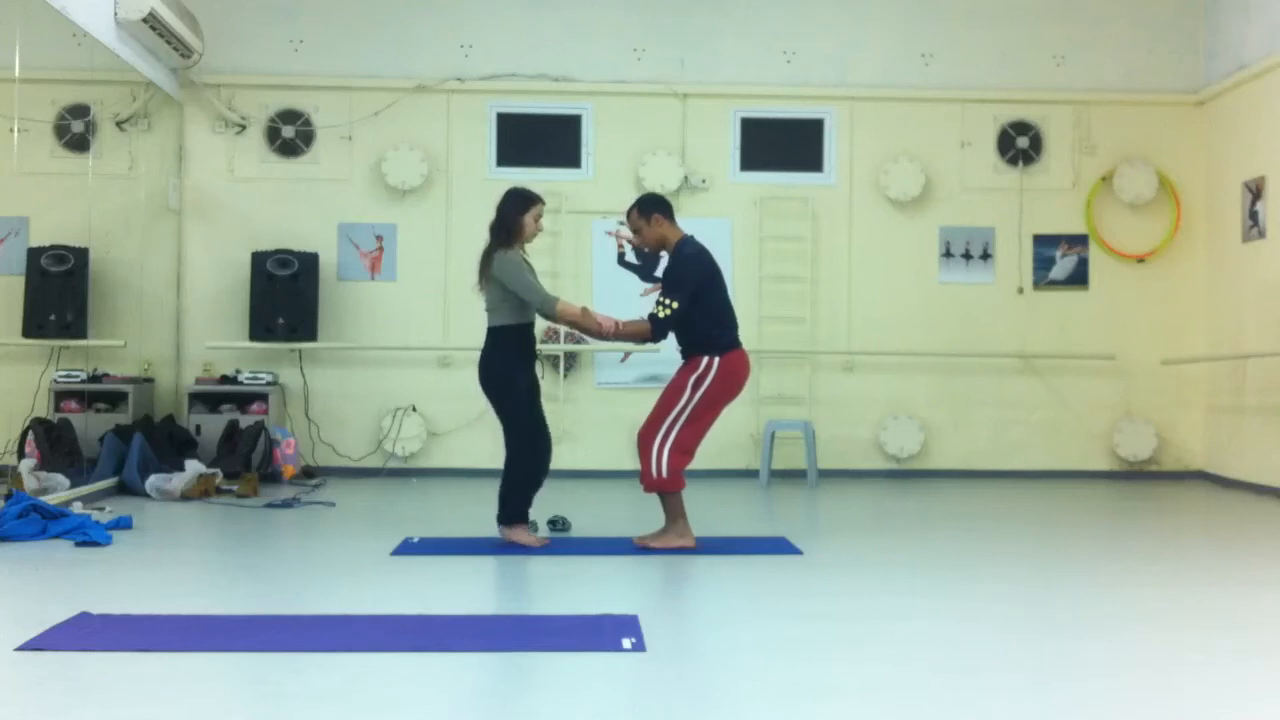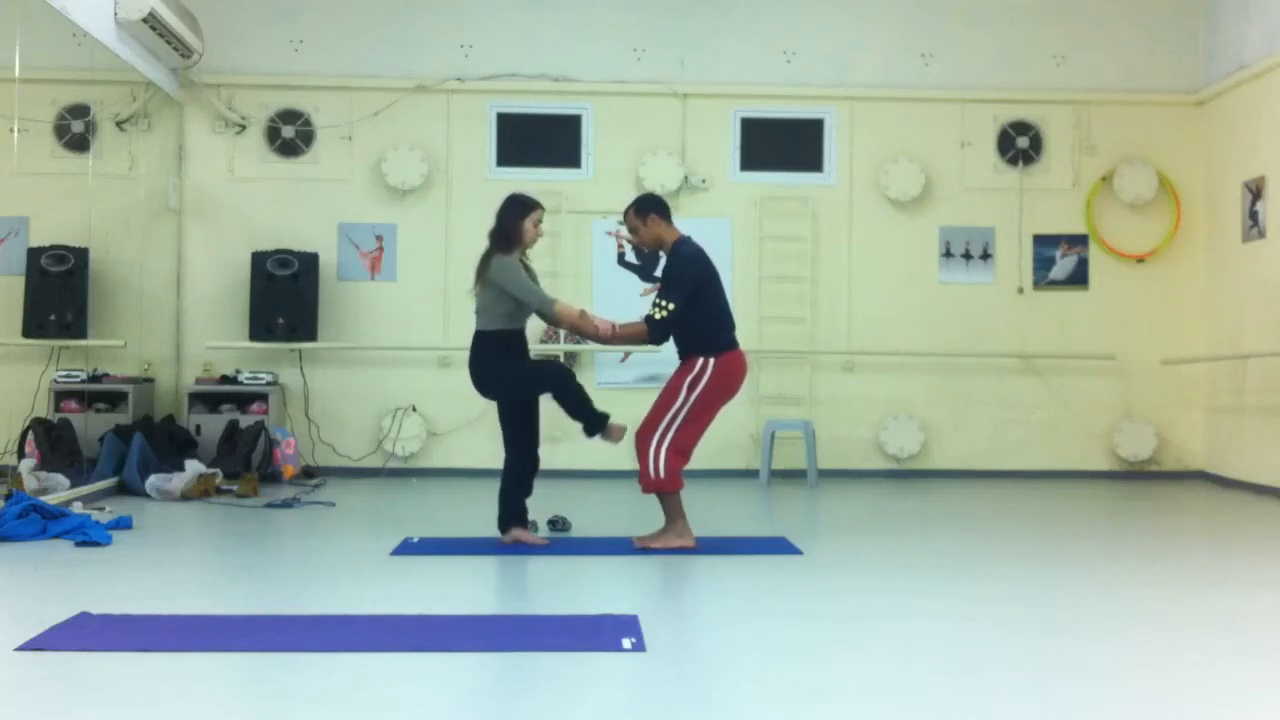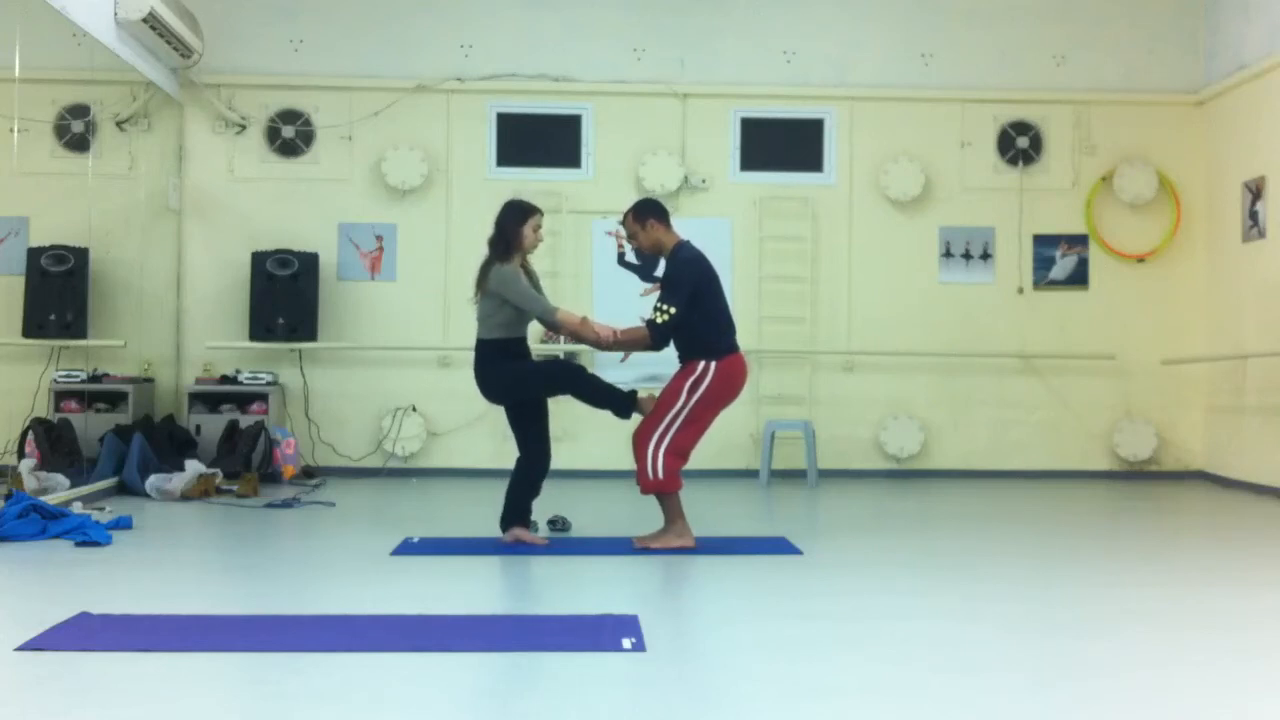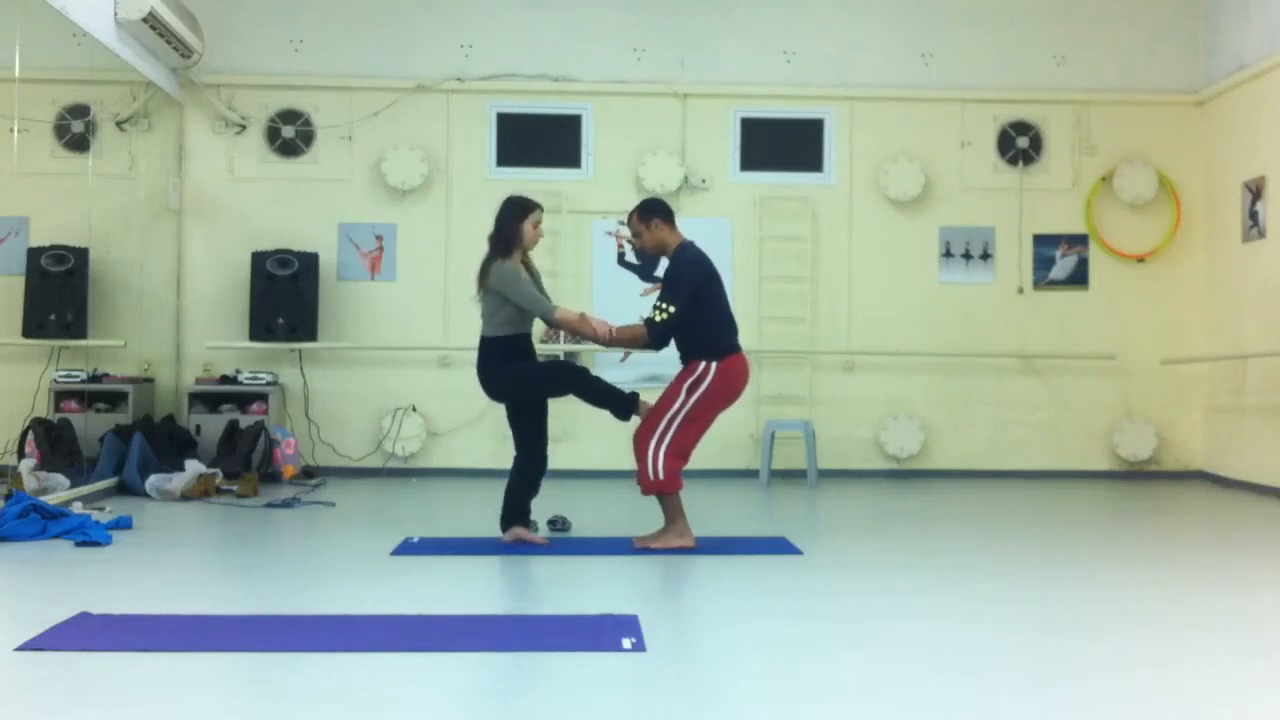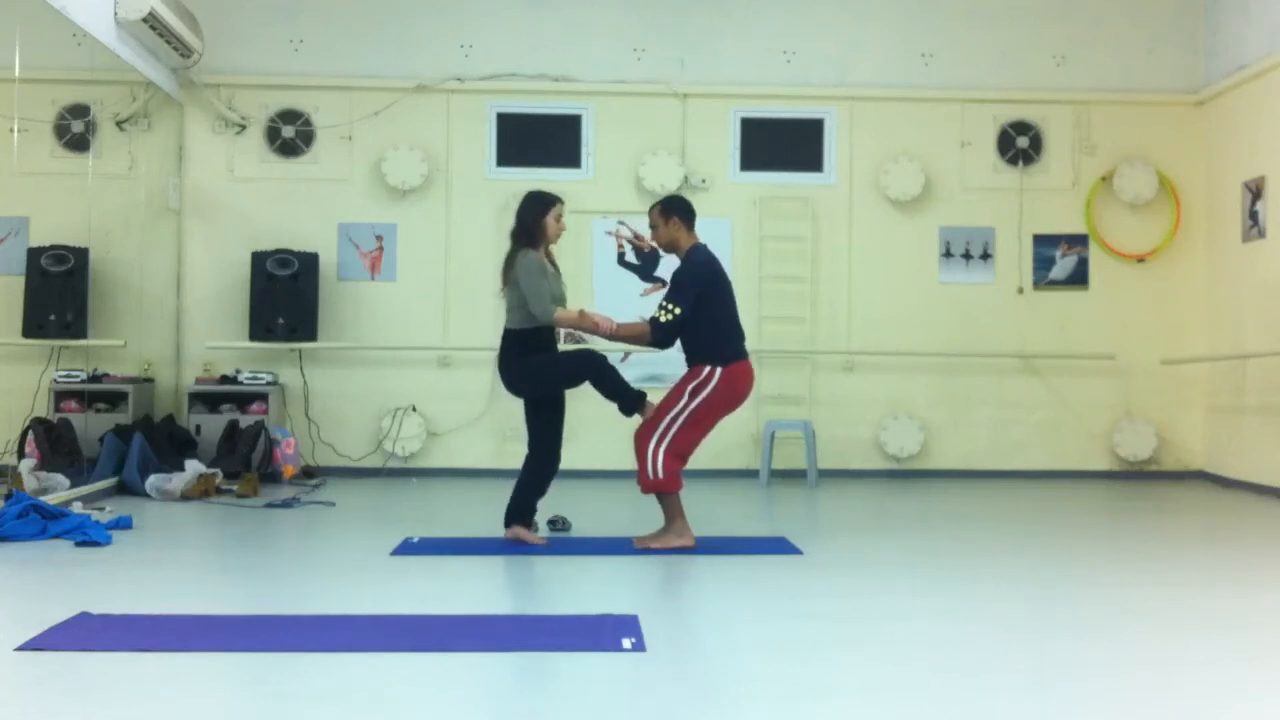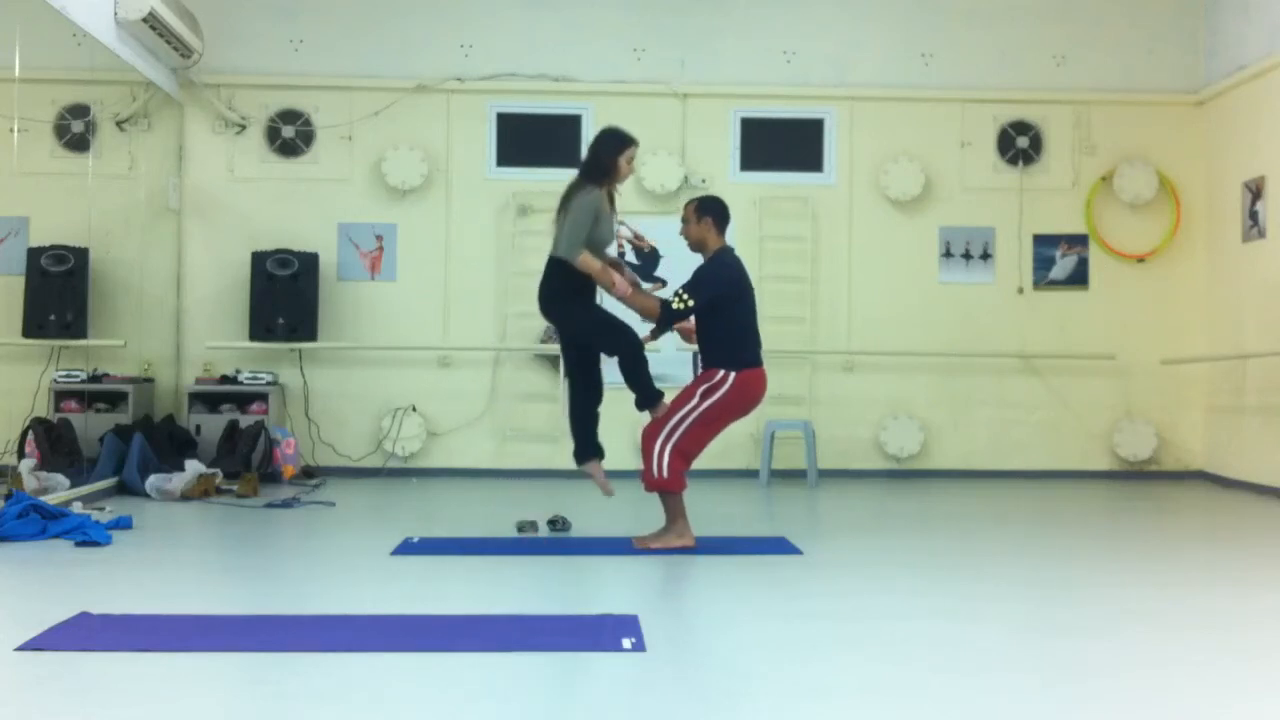
dt=0.7s
person 1, frame 1
left shoulder: (516, 259)
right shoulder: (503, 259)
left elbow: (542, 307)
right elbow: (542, 301)
left wrist: (584, 323)
right wrist: (590, 317)
left hip: (518, 360)
right hip: (503, 361)
left knee: (525, 443)
right knee: (532, 442)
left ankle: (516, 520)
right ankle: (511, 520)
person 1, frame 2
left shoulder: (521, 265)
right shoulder: (500, 263)
left elbow: (545, 312)
right elbow: (541, 302)
left wrist: (585, 327)
right wrist: (588, 319)
left hip: (512, 359)
right hip: (491, 361)
left knee: (524, 449)
right knee: (556, 375)
left ankle: (512, 524)
right ankle: (598, 425)
person 1, frame 3
left shoulder: (525, 272)
right shoulder: (500, 272)
left elbow: (548, 319)
right elbow: (544, 310)
left wrist: (586, 332)
right wrist: (589, 325)
left hip: (517, 364)
right hip: (495, 368)
left knee: (537, 452)
right knee: (567, 375)
left ankle: (514, 524)
right ankle: (633, 404)
person 1, frame 4
left shoulder: (527, 268)
right shoulder: (501, 269)
left elbow: (548, 314)
right elbow: (544, 309)
left wrist: (586, 329)
right wrist: (588, 321)
left hip: (521, 362)
right hip: (499, 366)
left knee: (534, 451)
right knee: (569, 375)
left ankle: (514, 524)
right ankle: (637, 407)
person 1, frame 5
left shoulder: (545, 261)
right shoulder: (526, 260)
left elbow: (557, 314)
right elbow: (543, 312)
left wrist: (590, 322)
right wrist: (590, 319)
left hip: (540, 358)
right hip: (520, 360)
left knee: (546, 451)
right knee: (591, 362)
left ankle: (517, 522)
right ankle: (641, 406)
person 1, frame 6
left shoulder: (603, 196)
right shoulder: (588, 196)
right elbow: (571, 249)
left wrist: (615, 269)
right wrist: (609, 279)
left hip: (576, 293)
right hip: (561, 293)
left knee: (586, 380)
right knee: (625, 340)
left ankle: (589, 456)
right ankle: (654, 406)
person 2, frame 1
left shoulder: (688, 259)
right shoulder: (686, 257)
left elbow: (658, 326)
right elbow: (661, 326)
left wrist: (610, 329)
right wrist: (614, 331)
left hip: (716, 365)
right hip: (710, 363)
left knee: (659, 442)
right knee: (658, 441)
left ankle: (680, 531)
right ankle: (675, 527)
person 2, frame 2
left shoulder: (684, 260)
right shoulder: (683, 256)
left elbow: (657, 327)
right elbow: (660, 329)
left wrist: (609, 332)
right wrist: (614, 334)
left hip: (713, 365)
right hip: (710, 363)
left knee: (657, 442)
right knee: (655, 440)
left ankle: (679, 531)
right ankle: (674, 527)
person 2, frame 3
left shoulder: (684, 263)
right shoulder: (683, 260)
left elbow: (658, 332)
right elbow: (661, 333)
left wrist: (609, 337)
right wrist: (613, 340)
left hip: (713, 369)
right hip: (709, 367)
left knee: (653, 443)
right knee: (654, 442)
left ankle: (678, 530)
right ankle: (675, 528)
person 2, frame 4
left shoulder: (686, 264)
right shoulder: (687, 261)
left elbow: (656, 331)
right elbow: (661, 334)
left wrist: (606, 334)
right wrist: (612, 336)
left hip: (714, 370)
right hip: (715, 367)
left knee: (655, 442)
right knee: (654, 440)
left ankle: (679, 530)
right ankle: (675, 527)
person 2, frame 5
left shoulder: (694, 268)
right shoulder: (700, 263)
left elbow: (661, 333)
right elbow: (669, 331)
left wrist: (606, 330)
right wrist: (616, 330)
left hip: (719, 375)
right hip: (720, 372)
left knee: (654, 442)
right knee: (656, 439)
left ankle: (678, 530)
right ankle: (675, 528)
person 2, frame 6
left shoulder: (718, 269)
right shoulder: (721, 266)
left elbow: (668, 314)
right elbow: (676, 310)
left wrist: (621, 291)
right wrist: (636, 289)
left hip: (733, 379)
right hip: (732, 375)
left knee: (661, 439)
right knee: (664, 439)
left ankle: (679, 530)
right ankle: (675, 527)
